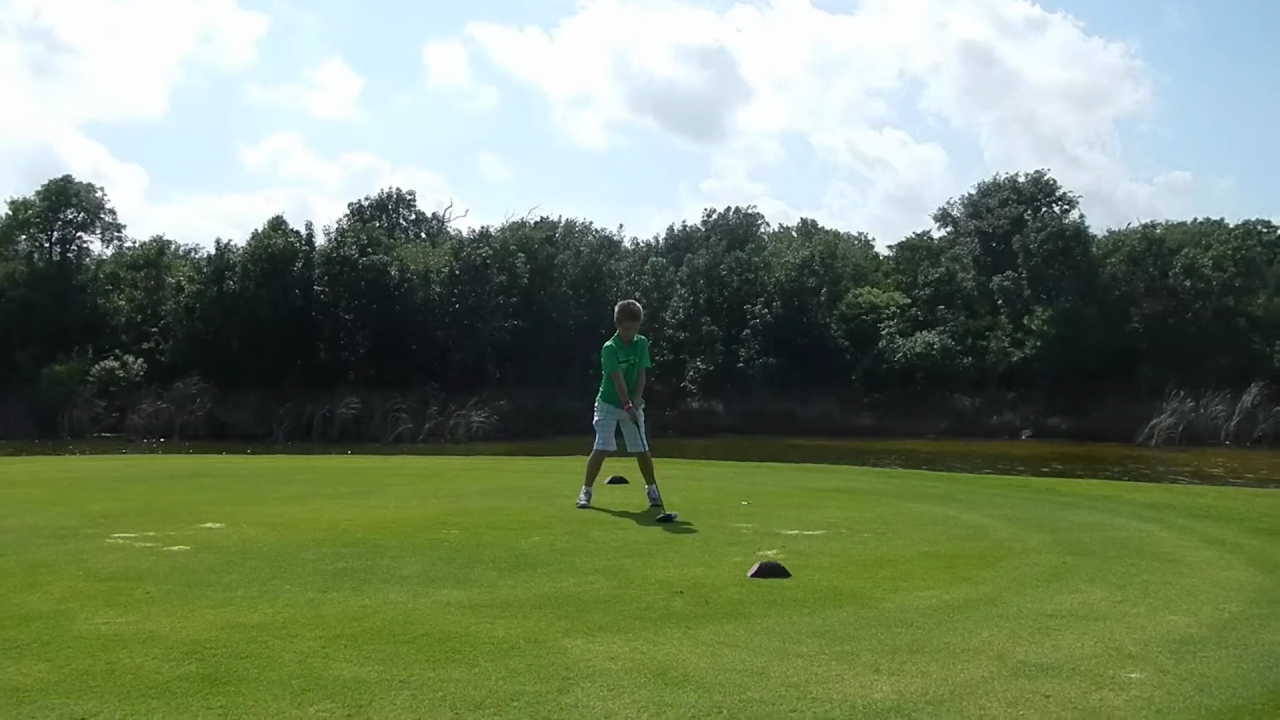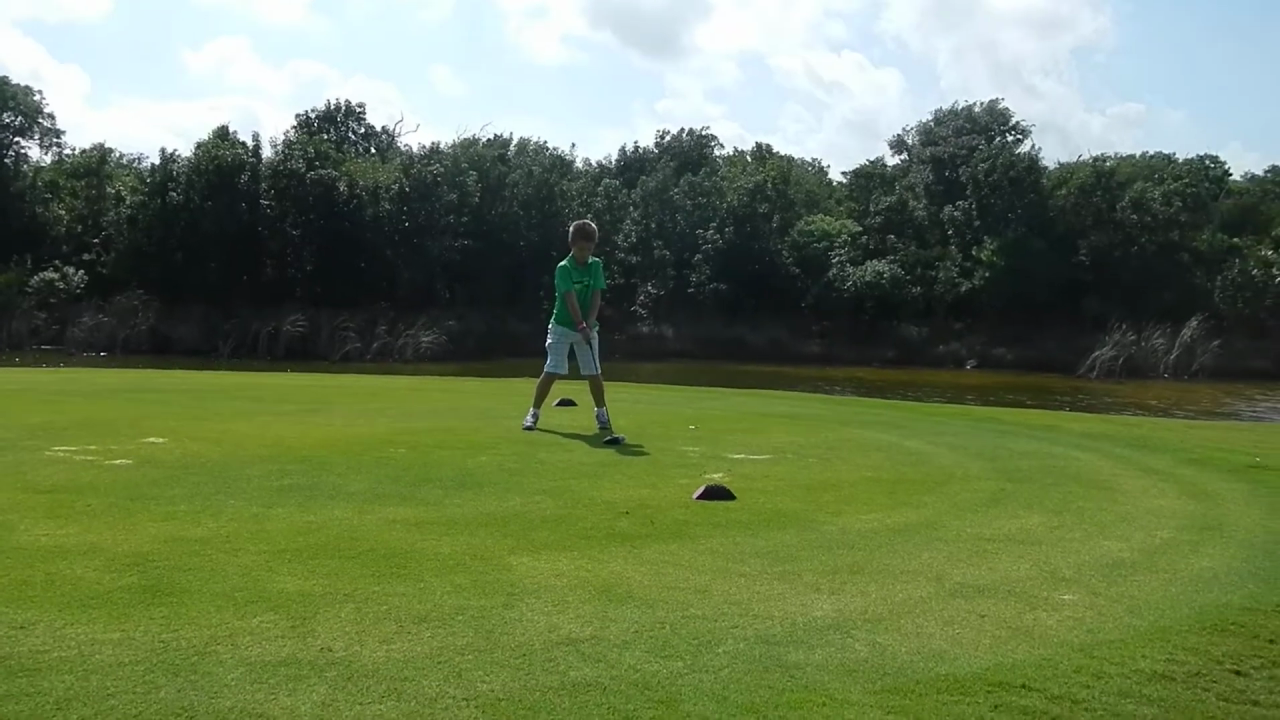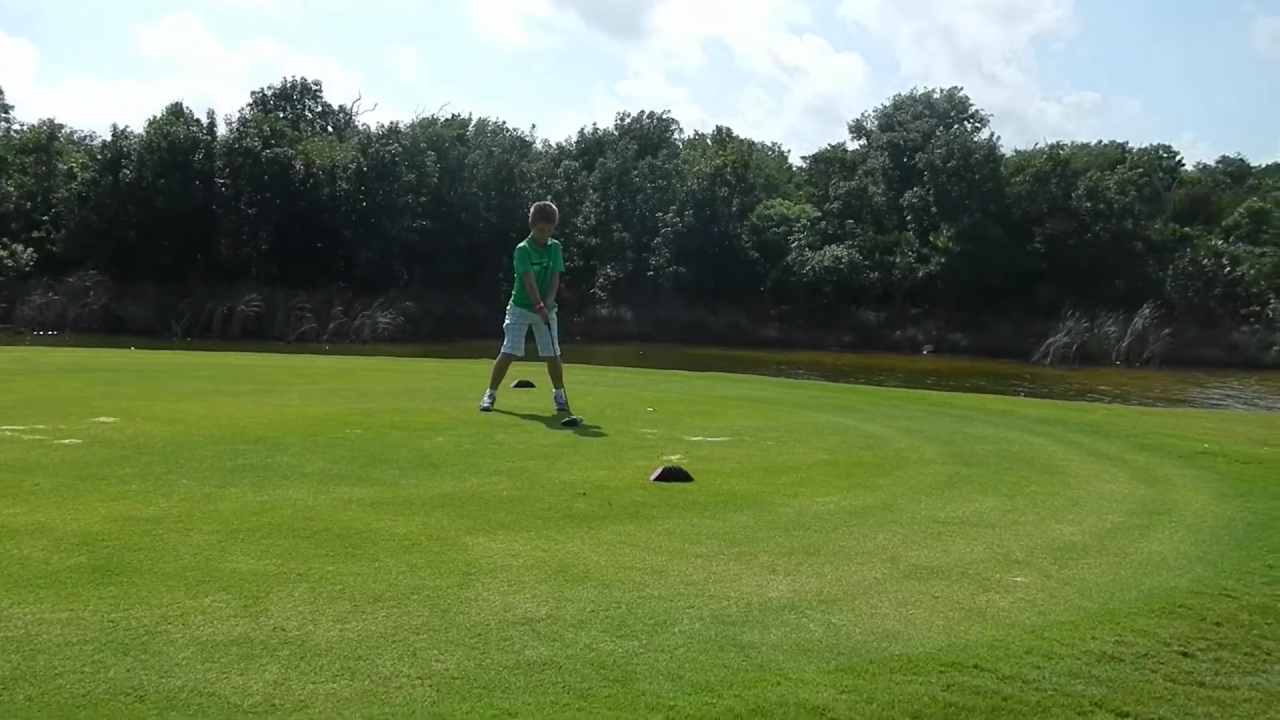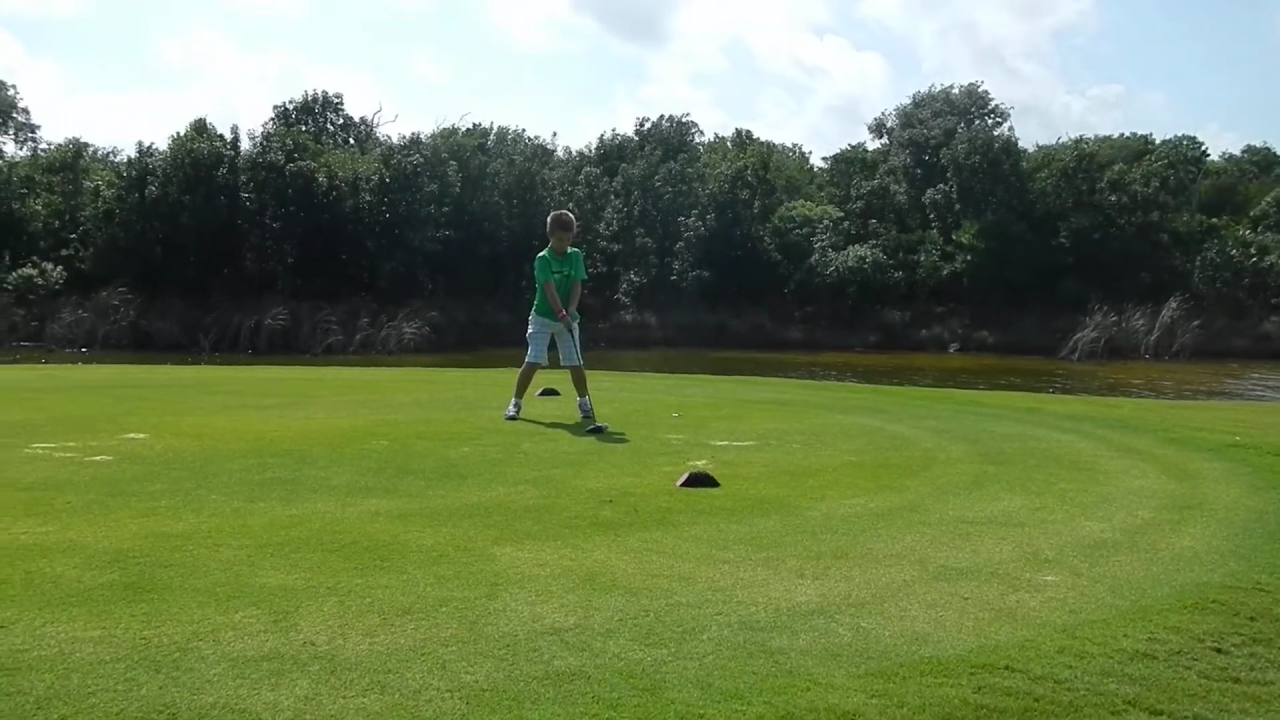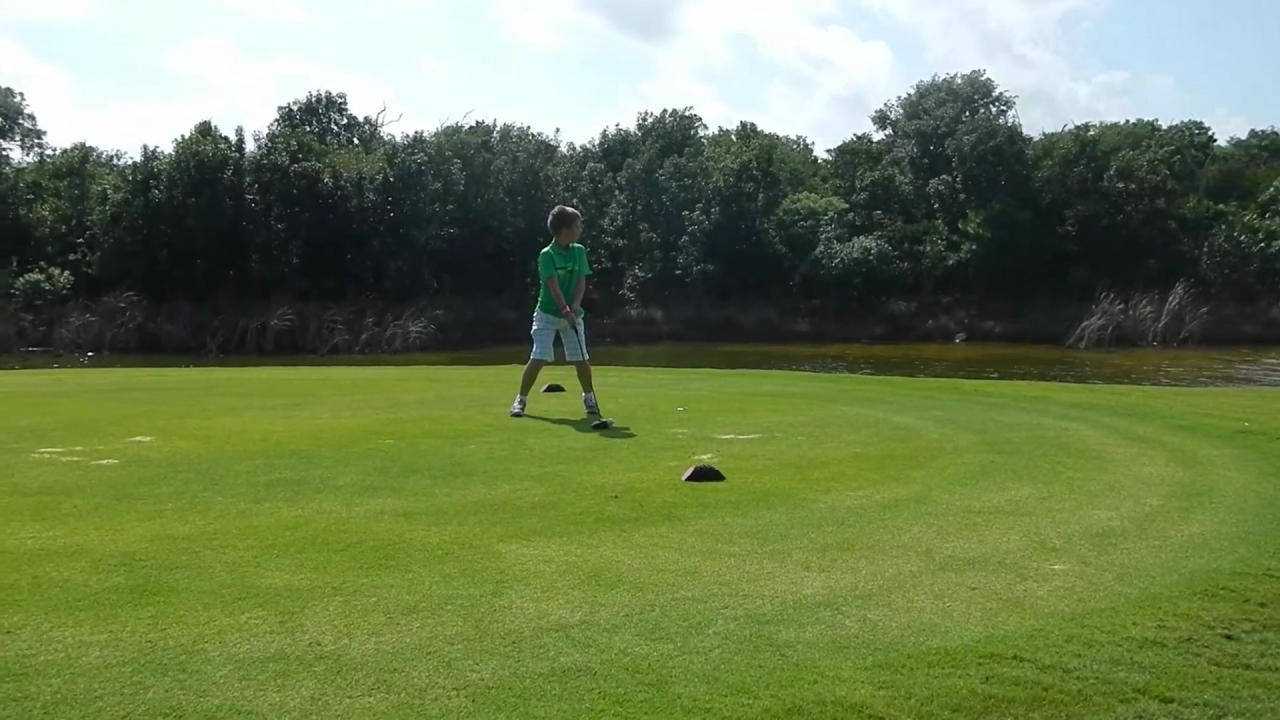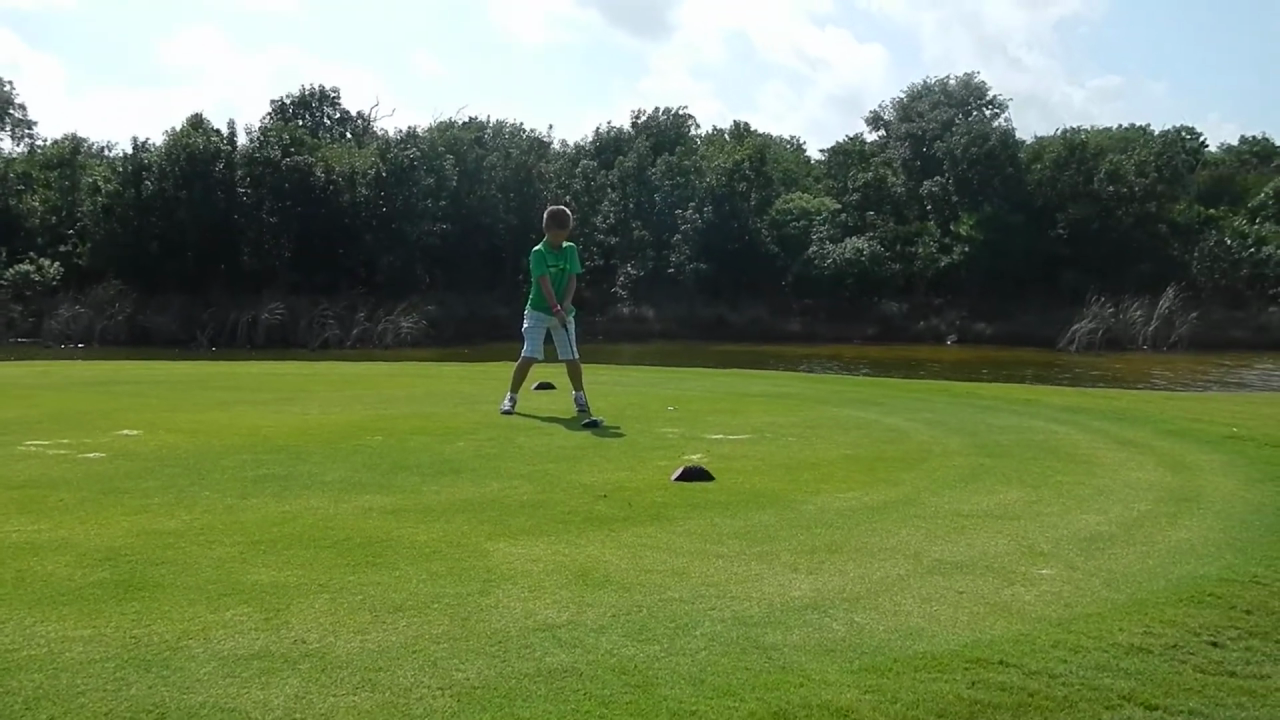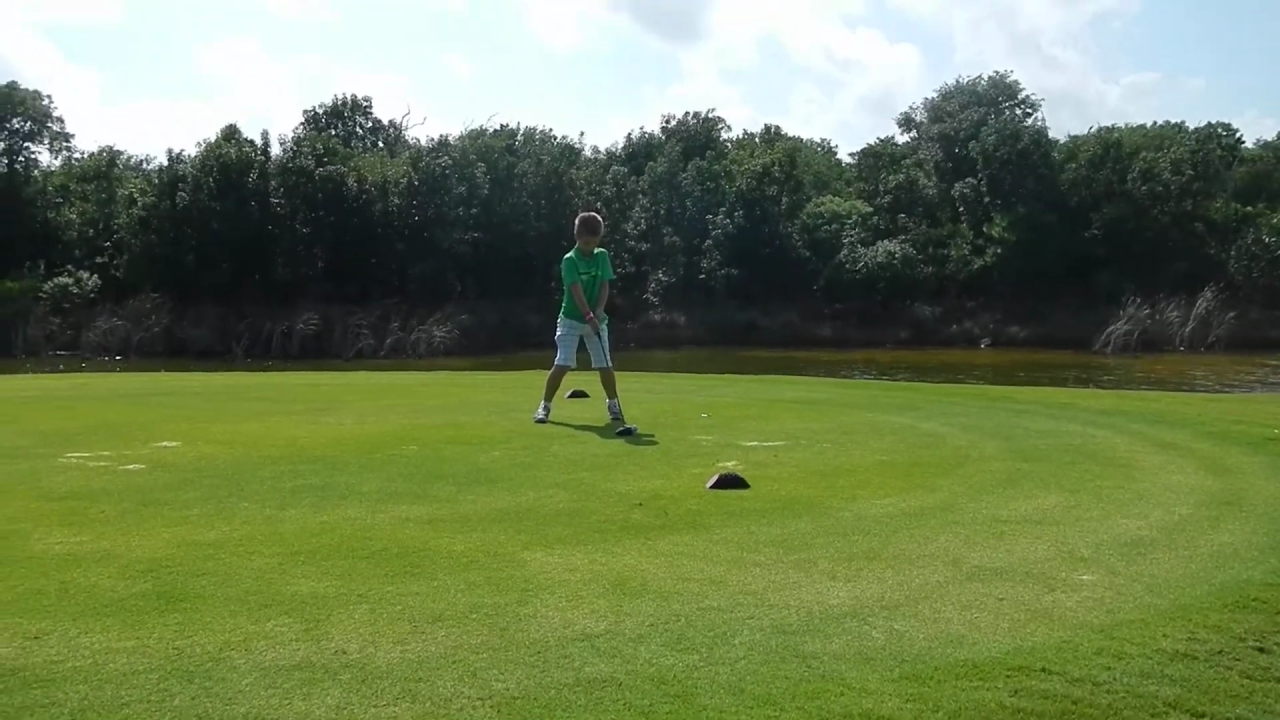
dt=0.7s
person 1, frame 1
left shoulder: (642, 343)
right shoulder: (609, 348)
left elbow: (641, 375)
right elbow: (617, 379)
left wrist: (634, 402)
right wrist: (626, 405)
left hip: (633, 404)
right hip: (608, 404)
left knee: (642, 450)
right knee: (601, 449)
left ankle: (652, 490)
right ankle: (586, 491)
person 1, frame 2
left shoulder: (596, 265)
right shoulder: (563, 268)
left elbow: (596, 297)
right elbow: (571, 300)
left wrist: (589, 323)
right wrist: (580, 325)
left hip: (587, 327)
right hip: (562, 326)
left knee: (593, 372)
right knee: (551, 371)
left ankle: (601, 413)
right ankle: (533, 412)
person 1, frame 3
left shoulder: (555, 247)
right shoulder: (522, 249)
left elbow: (555, 278)
right elbow: (529, 281)
left wrist: (548, 303)
right wrist: (538, 306)
left hip: (546, 308)
right hip: (521, 307)
left knee: (553, 354)
right knee: (508, 352)
left ankle: (559, 394)
right ankle: (490, 393)
person 1, frame 4
left shoulder: (576, 255)
right shoulder: (542, 259)
left elbow: (577, 286)
right elbow: (550, 289)
left wrist: (570, 311)
right wrist: (561, 314)
left hip: (567, 317)
right hip: (543, 317)
left knee: (575, 362)
right knee: (532, 361)
left ankle: (584, 402)
right ankle: (515, 402)
person 1, frame 5
left shoulder: (579, 251)
right shoulder: (546, 255)
left elbow: (581, 281)
right elbow: (553, 286)
left wrist: (575, 306)
right wrist: (565, 311)
left hip: (572, 313)
right hip: (548, 313)
left knee: (581, 358)
right knee: (538, 358)
left ankle: (589, 398)
right ankle: (521, 399)
person 1, frame 6
left shoulder: (570, 250)
right shoulder: (538, 253)
left elbow: (572, 279)
right elbow: (545, 284)
left wrist: (566, 303)
right wrist: (556, 309)
left hip: (563, 311)
right hip: (538, 311)
left knee: (571, 357)
right knee: (529, 356)
left ankle: (579, 396)
right ankle: (511, 397)
person 1, frame 7
left shoulder: (602, 256)
right shoulder: (569, 260)
left elbow: (604, 286)
right elbow: (577, 292)
left wrist: (599, 310)
right wrist: (588, 316)
left hip: (596, 318)
right hip: (571, 319)
left knee: (605, 365)
right knee: (562, 364)
left ankle: (613, 404)
right ankle: (545, 406)
